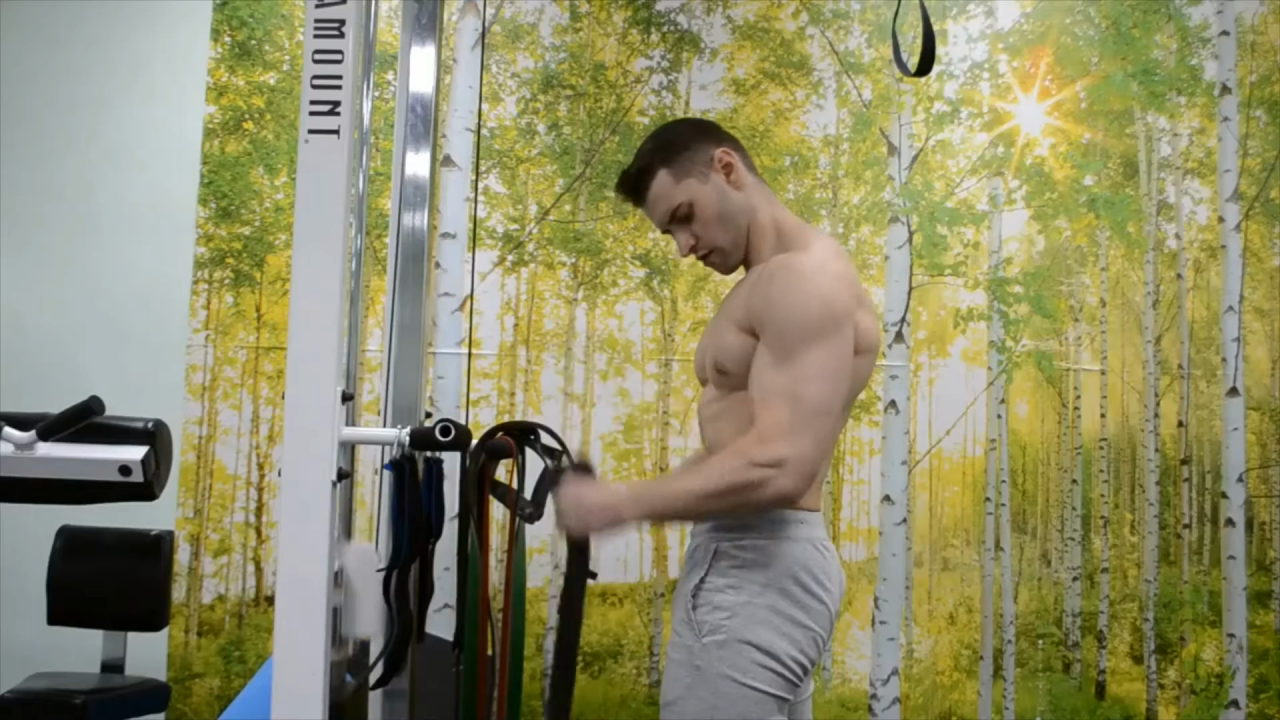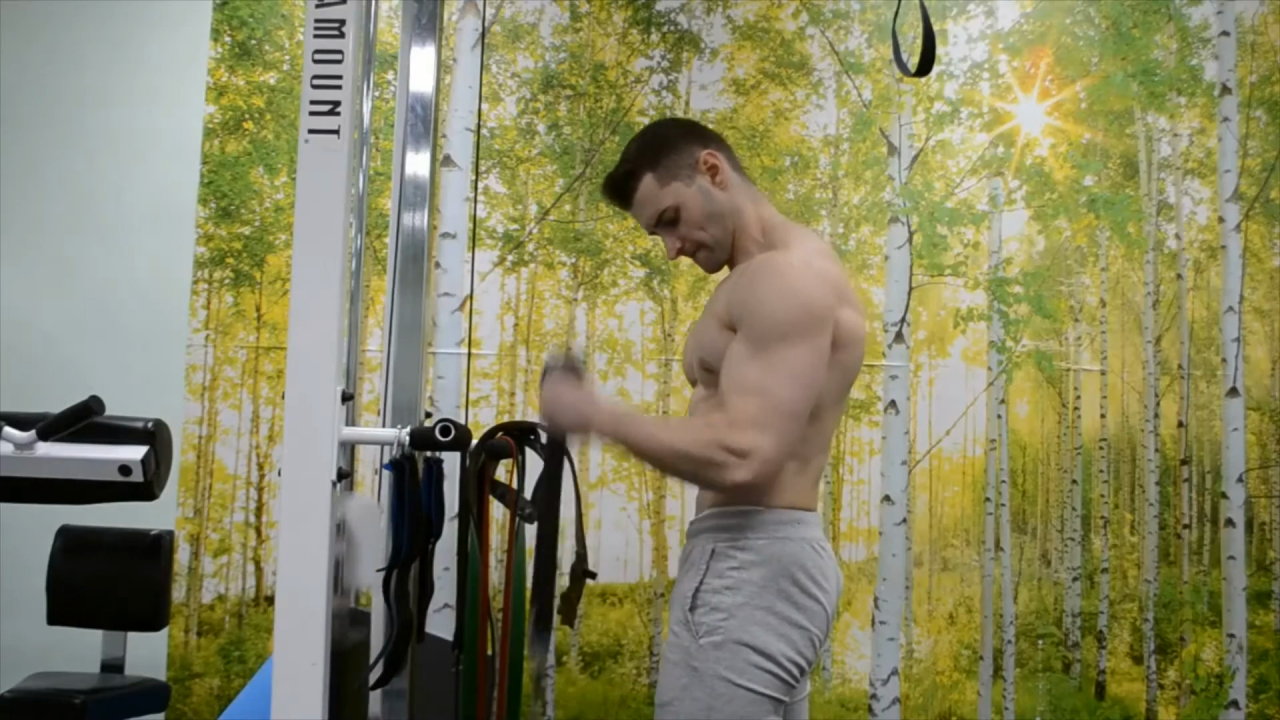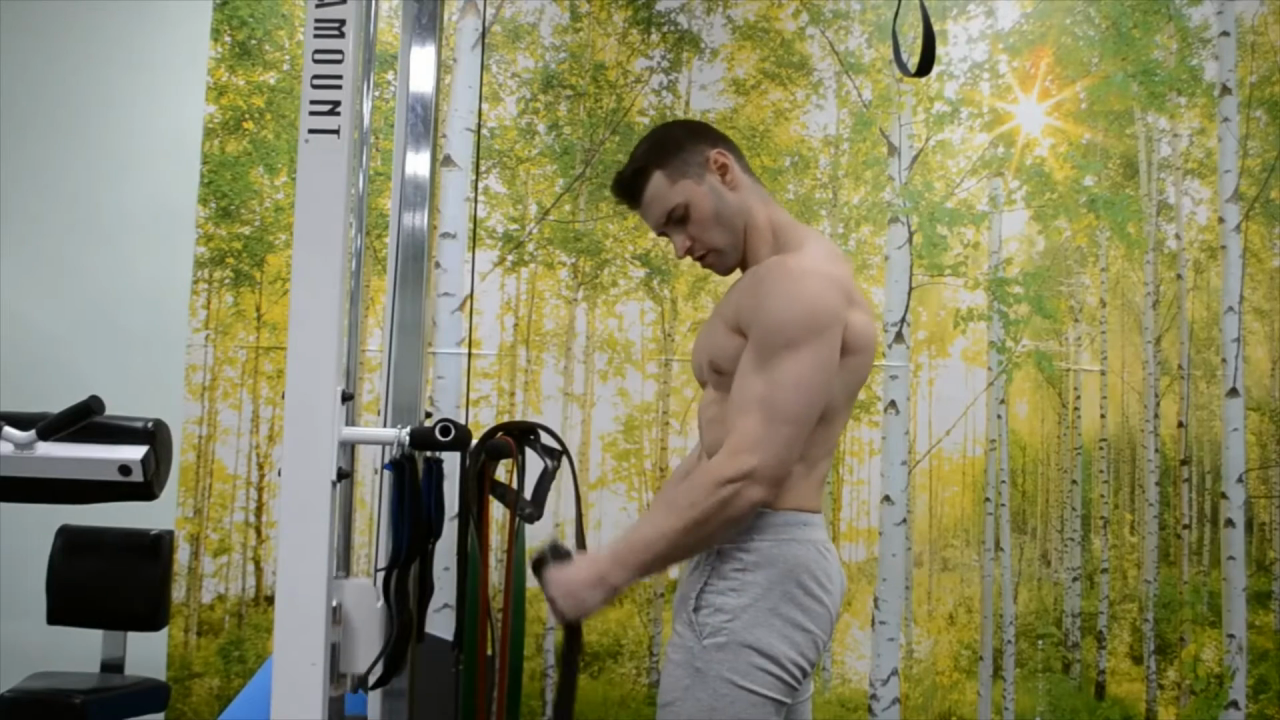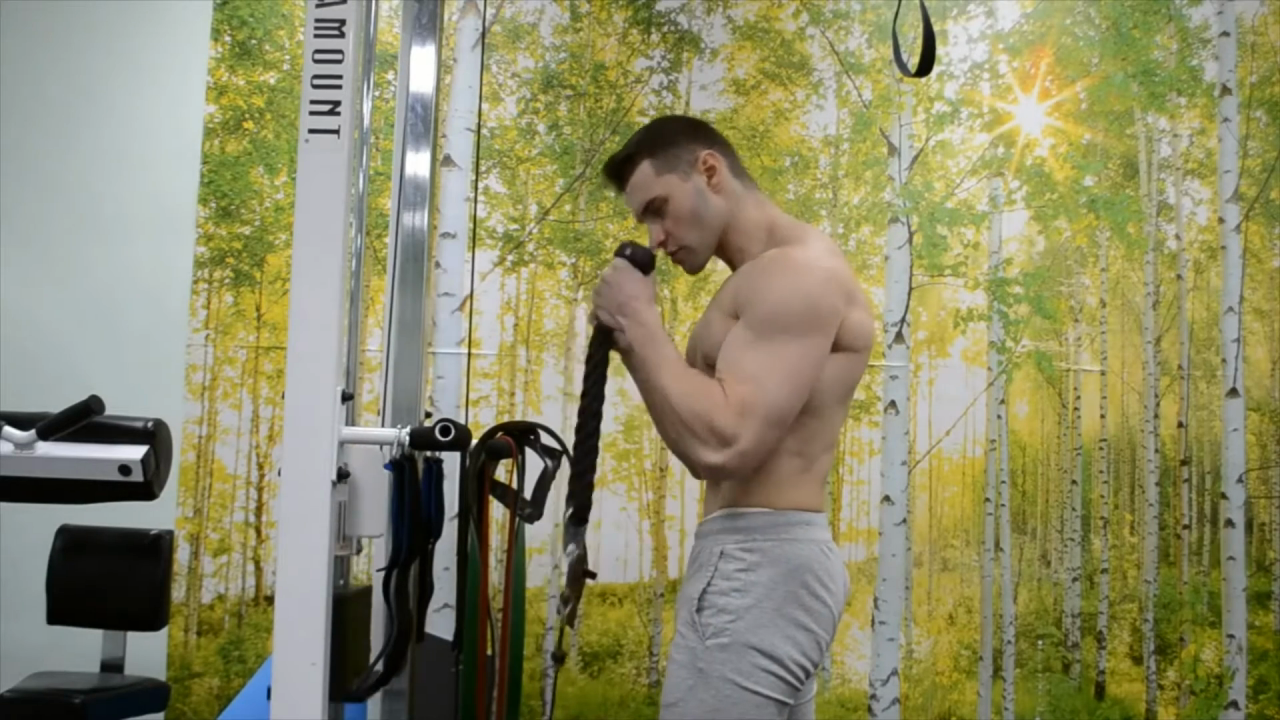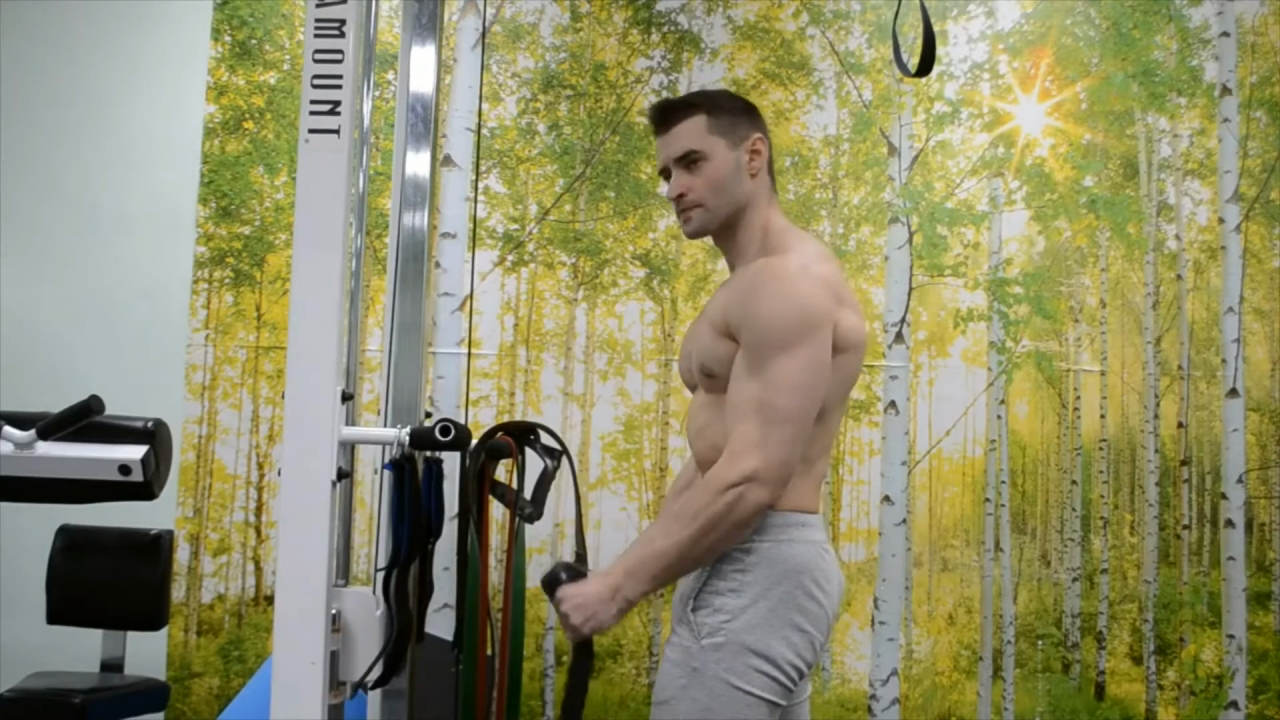
dt=1s
person 1, frame 1
left shoulder: (805, 276)
right shoulder: (770, 285)
left elbow: (779, 466)
left wrist: (619, 503)
right wrist: (633, 502)
left hip: (757, 567)
right hip: (756, 561)
person 1, frame 2
left shoulder: (788, 274)
right shoulder: (764, 280)
left elbow: (741, 456)
left wrist: (595, 415)
right wrist: (610, 412)
left hip: (753, 566)
right hip: (758, 561)
person 1, frame 3
left shoulder: (798, 281)
right shoulder: (774, 285)
left elbow: (748, 475)
right elbow: (715, 454)
left wrist: (608, 570)
right wrist: (620, 559)
left hip: (758, 570)
right hip: (766, 565)
person 1, frame 4
left shoulder: (797, 271)
right shoulder: (771, 278)
left elbow: (722, 445)
right elbow: (710, 437)
left wrist: (639, 325)
right wrist: (638, 339)
left hip: (759, 568)
right hip: (764, 562)
person 1, frame 5
left shoulder: (788, 279)
right shoulder: (755, 286)
left elbow: (752, 479)
left wrist: (618, 586)
right wrist: (628, 569)
left hip: (756, 573)
right hip: (763, 568)
